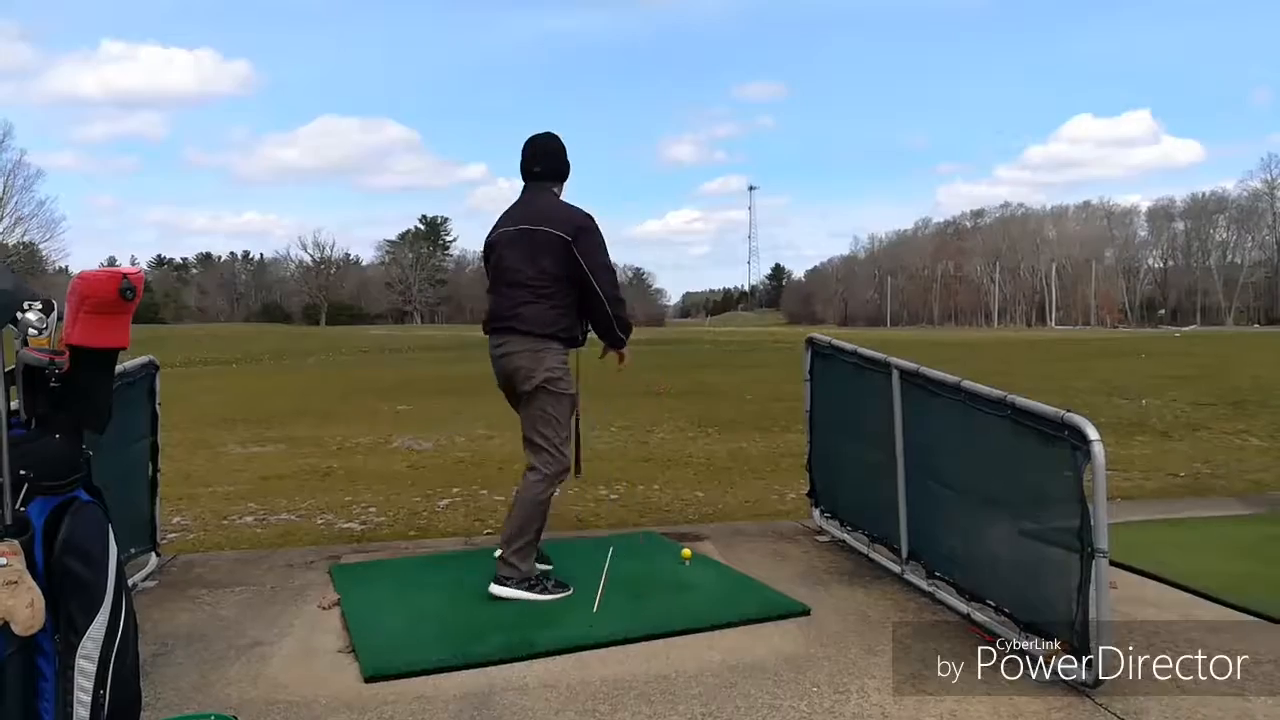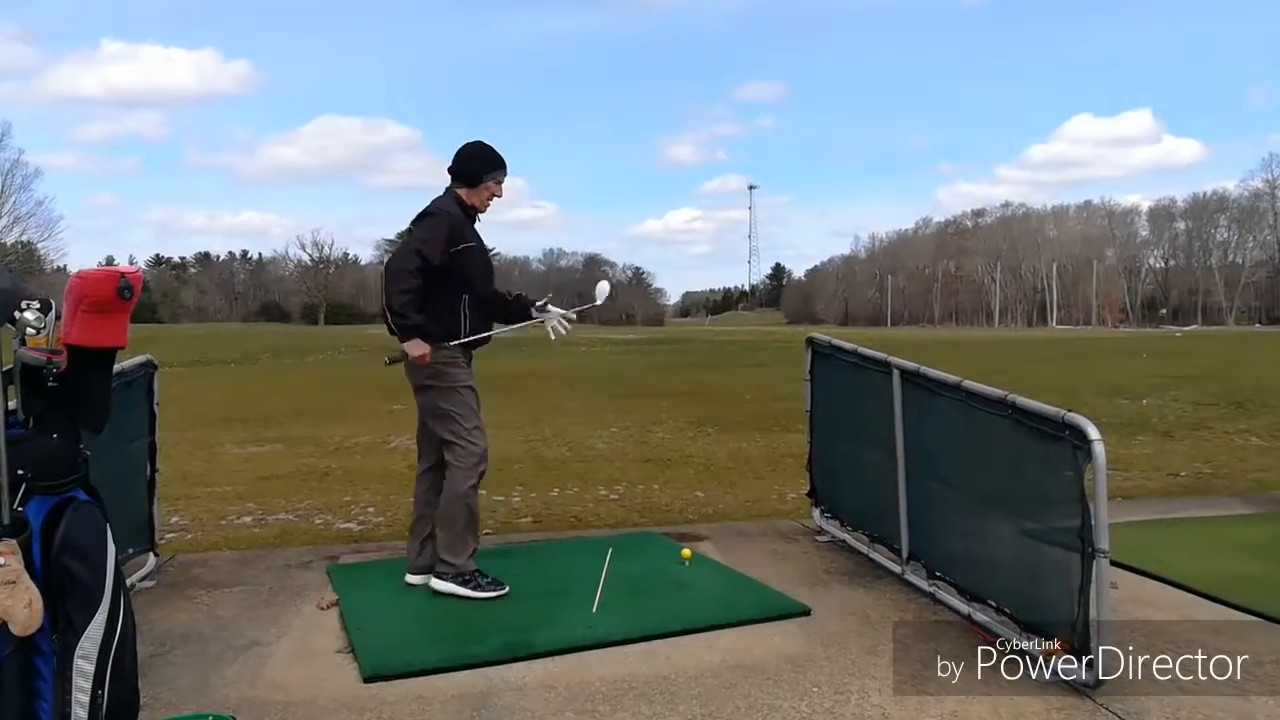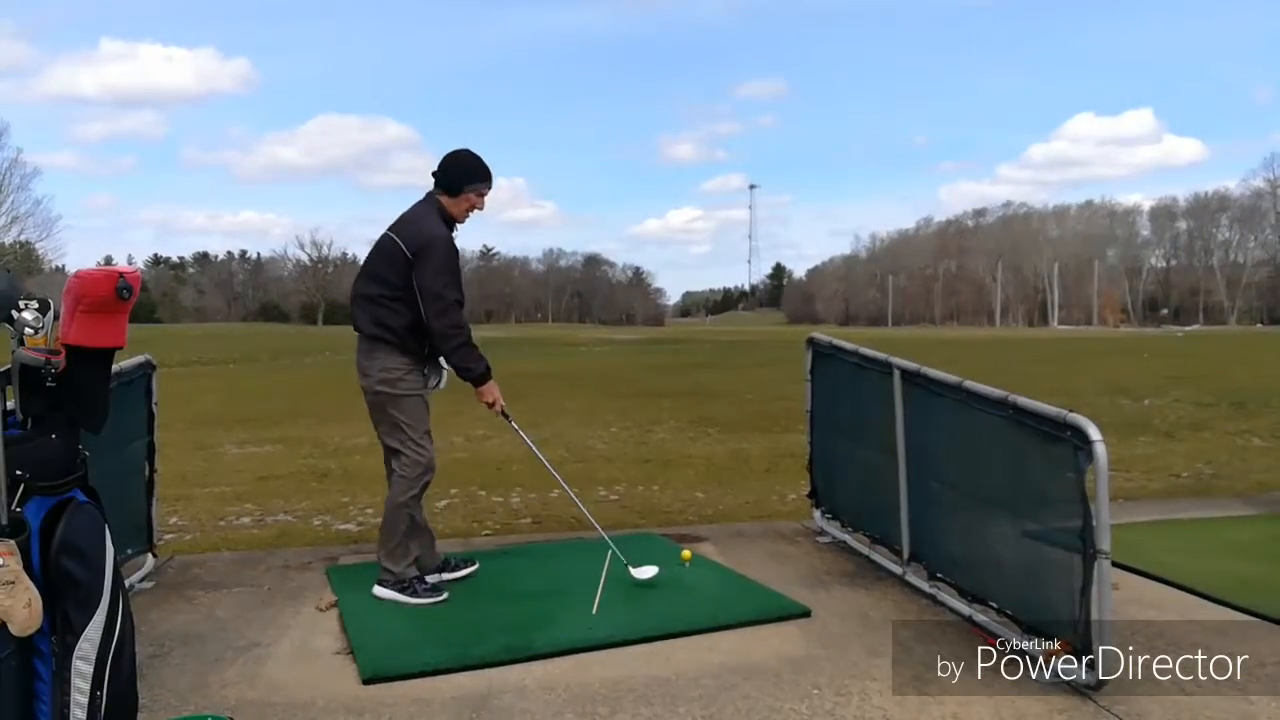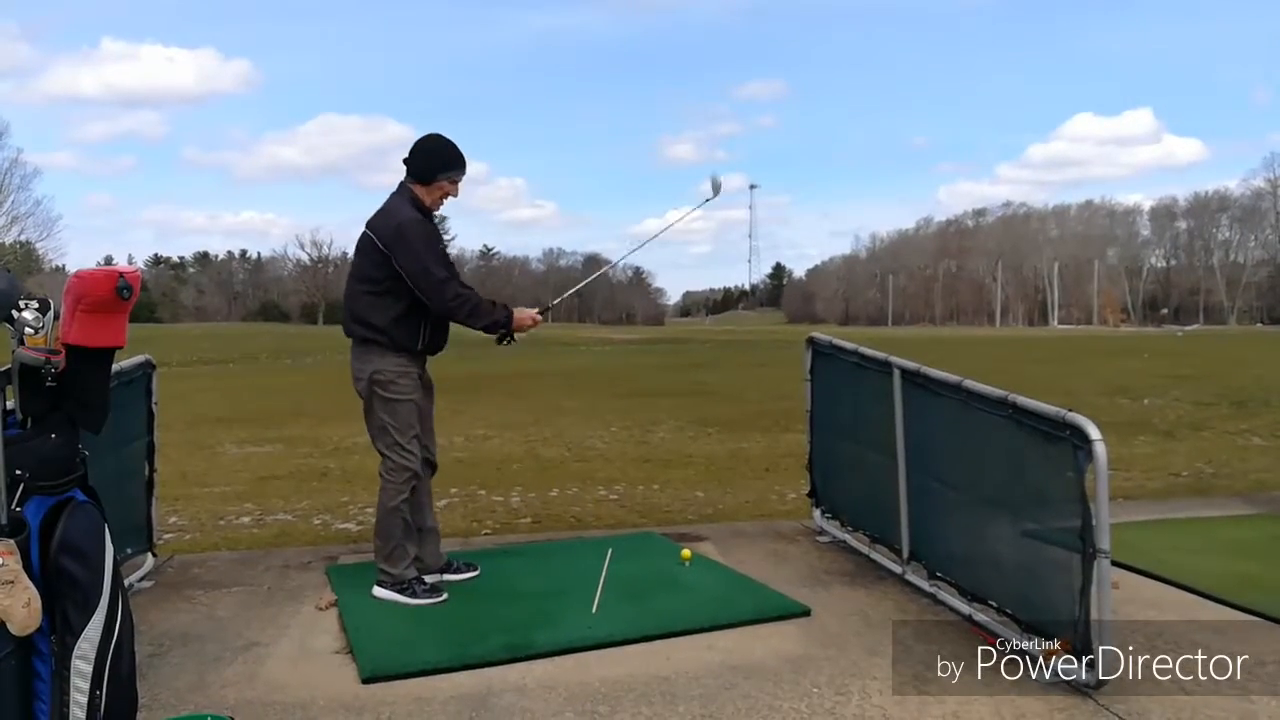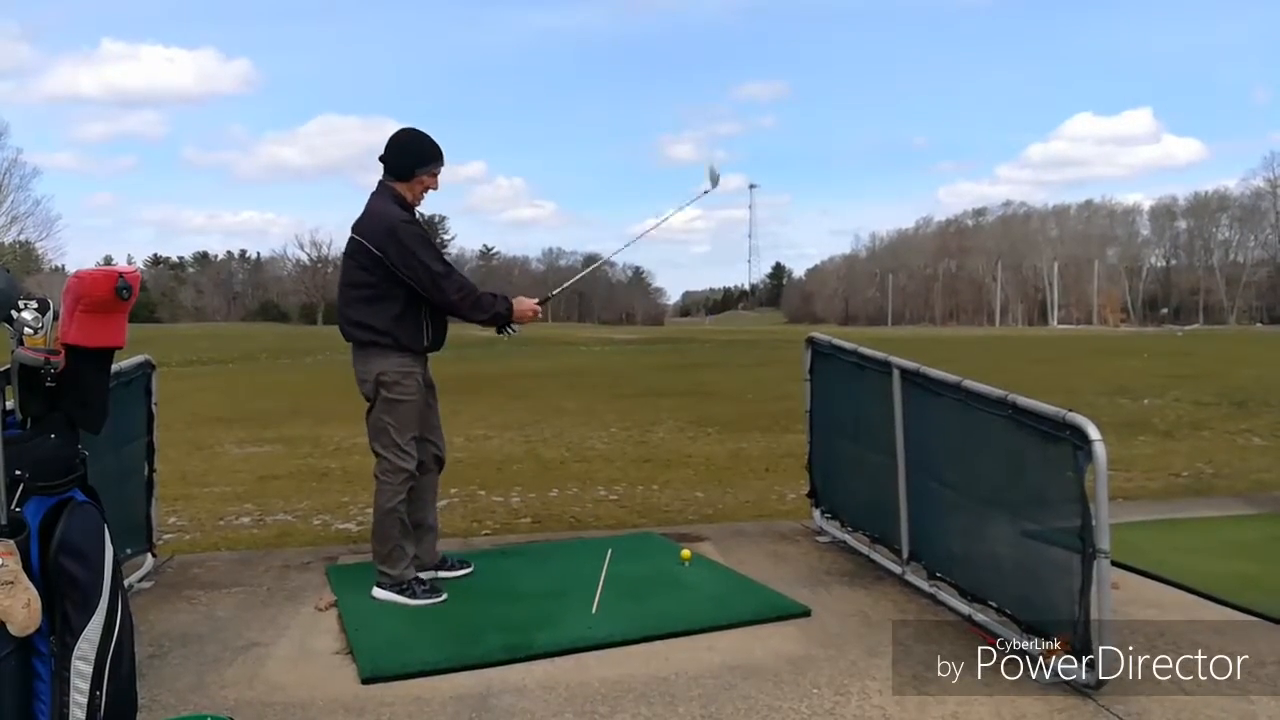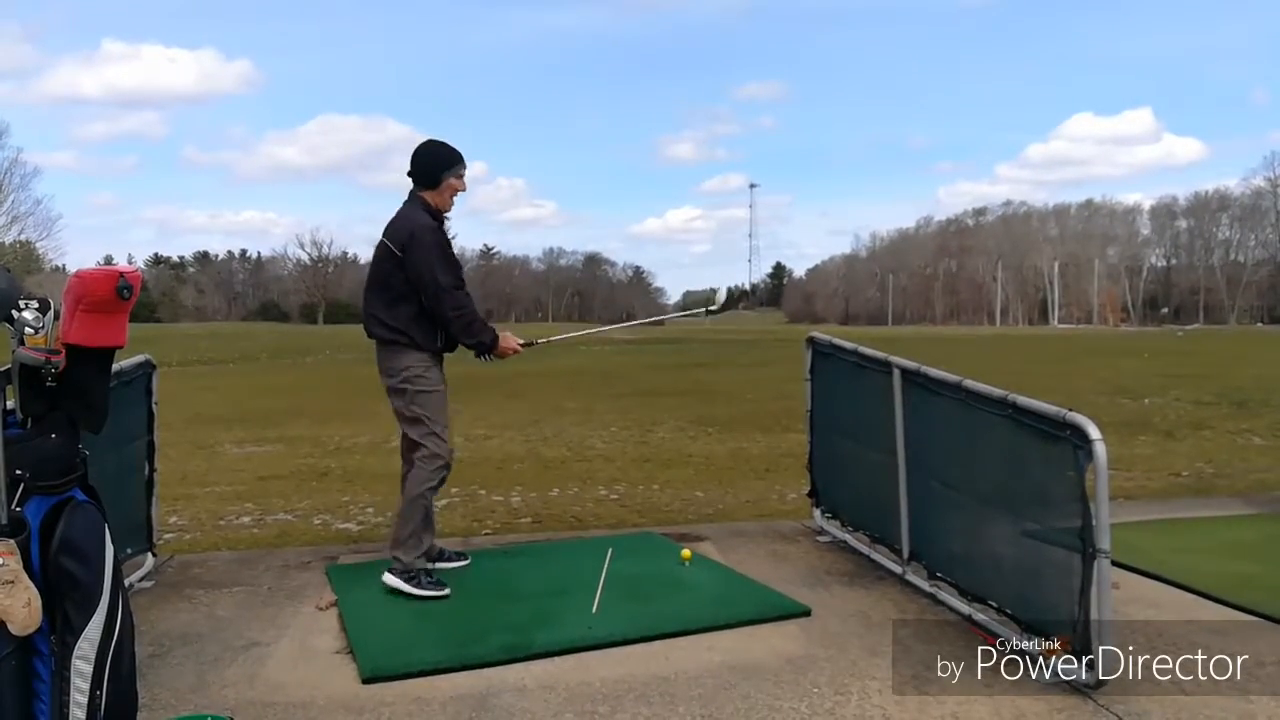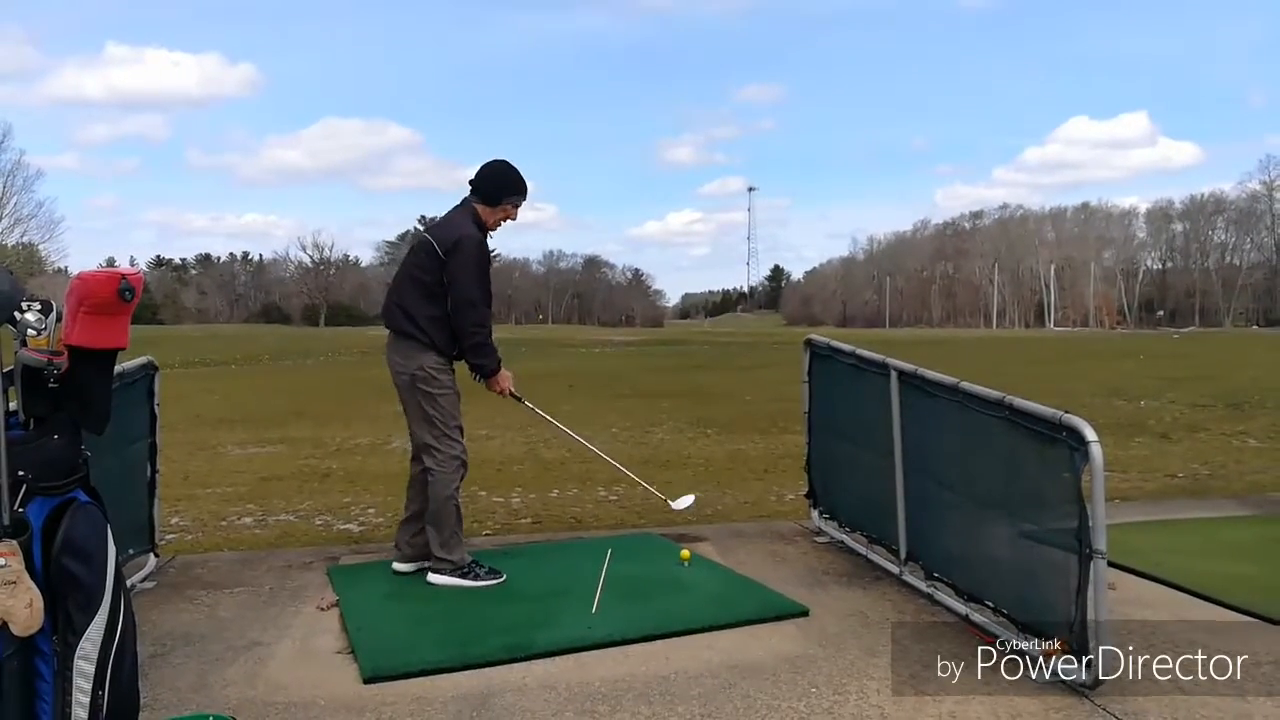
dt=0.7s
person 1, frame 1
left shoulder: (502, 226)
right shoulder: (573, 222)
right elbow: (601, 288)
right wrist: (617, 338)
left hip: (504, 347)
right hip: (541, 351)
left knee: (549, 447)
right knee: (549, 460)
left ankle: (517, 542)
right ankle: (514, 572)
person 1, frame 2
left shoulder: (460, 224)
right shoulder: (441, 217)
left elbow: (479, 296)
right elbow: (399, 271)
left wrist: (533, 308)
right wrist: (410, 334)
left hip: (449, 353)
right hip: (438, 357)
left knee: (438, 457)
right knee: (467, 452)
left ankle: (425, 561)
right ankle: (454, 566)
person 1, frame 3
left shoulder: (421, 222)
right shoulder: (433, 238)
right elbow: (444, 316)
left wrist: (433, 357)
right wrist: (480, 377)
left hip: (394, 354)
right hip: (390, 361)
left knee: (408, 461)
right knee: (415, 462)
left ankle: (423, 560)
right ankle: (395, 574)
person 1, frame 4
left shoulder: (409, 218)
right shoulder: (404, 224)
left elbow: (443, 285)
right elbow: (443, 293)
left wrist: (497, 317)
right wrist: (505, 317)
left hip: (405, 358)
right hip: (386, 361)
left knee: (421, 461)
right knee: (401, 465)
left ankle: (426, 561)
right ankle: (394, 576)
person 1, frame 5
left shoulder: (392, 217)
right shoulder: (390, 223)
left elbow: (439, 279)
right elbow: (441, 285)
left wrist: (497, 308)
right wrist: (505, 309)
left hip: (405, 356)
right hip: (389, 360)
left knee: (428, 456)
right knee: (397, 466)
left ankle: (422, 557)
right ankle: (393, 576)
person 1, frame 6
left shoulder: (417, 223)
right shoulder: (420, 229)
left elbow: (444, 296)
right elbow: (445, 300)
left wrist: (483, 338)
right wrist: (489, 340)
left hip: (412, 352)
right hip: (411, 355)
left knee: (421, 454)
right knee: (434, 452)
left ankle: (419, 550)
right ankle: (404, 563)
person 1, frame 7
left shoulder: (451, 228)
right shoulder: (468, 240)
right elbow: (468, 313)
left wrist: (486, 364)
right wrist: (490, 368)
left hip: (411, 349)
right hip: (424, 355)
left knee: (429, 453)
right knee: (447, 456)
left ankle: (412, 549)
right ankle: (448, 562)
